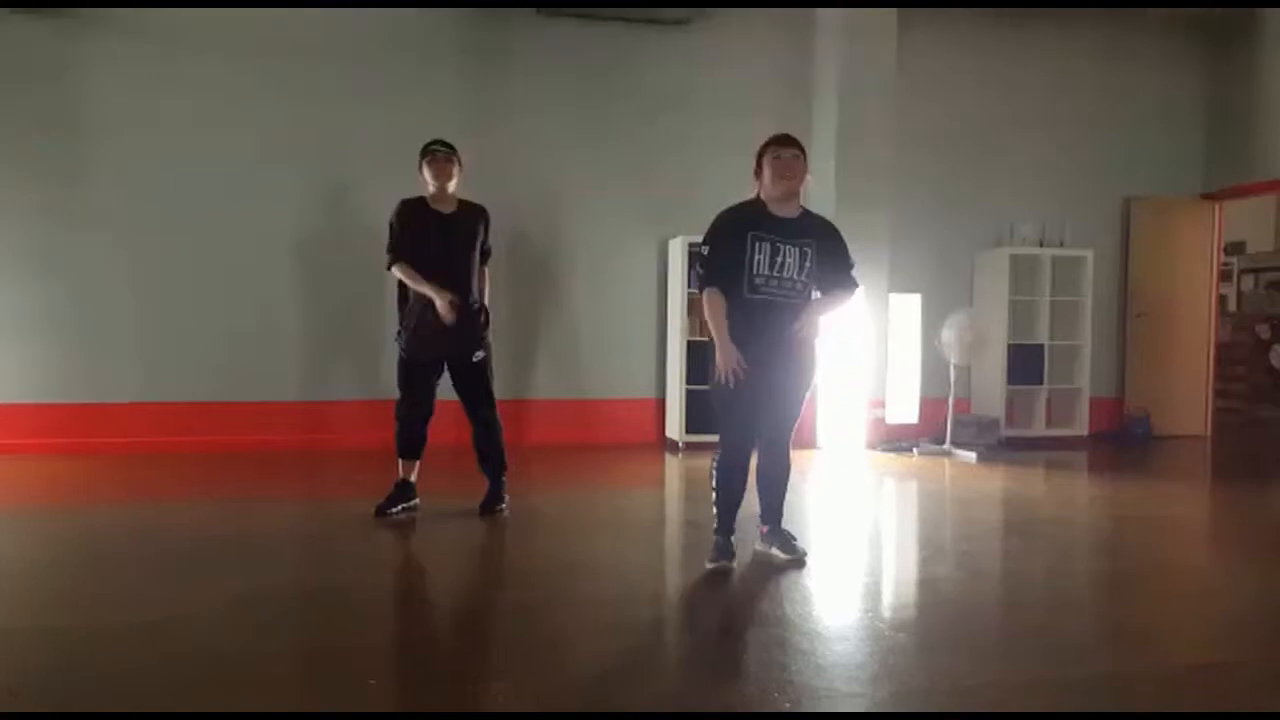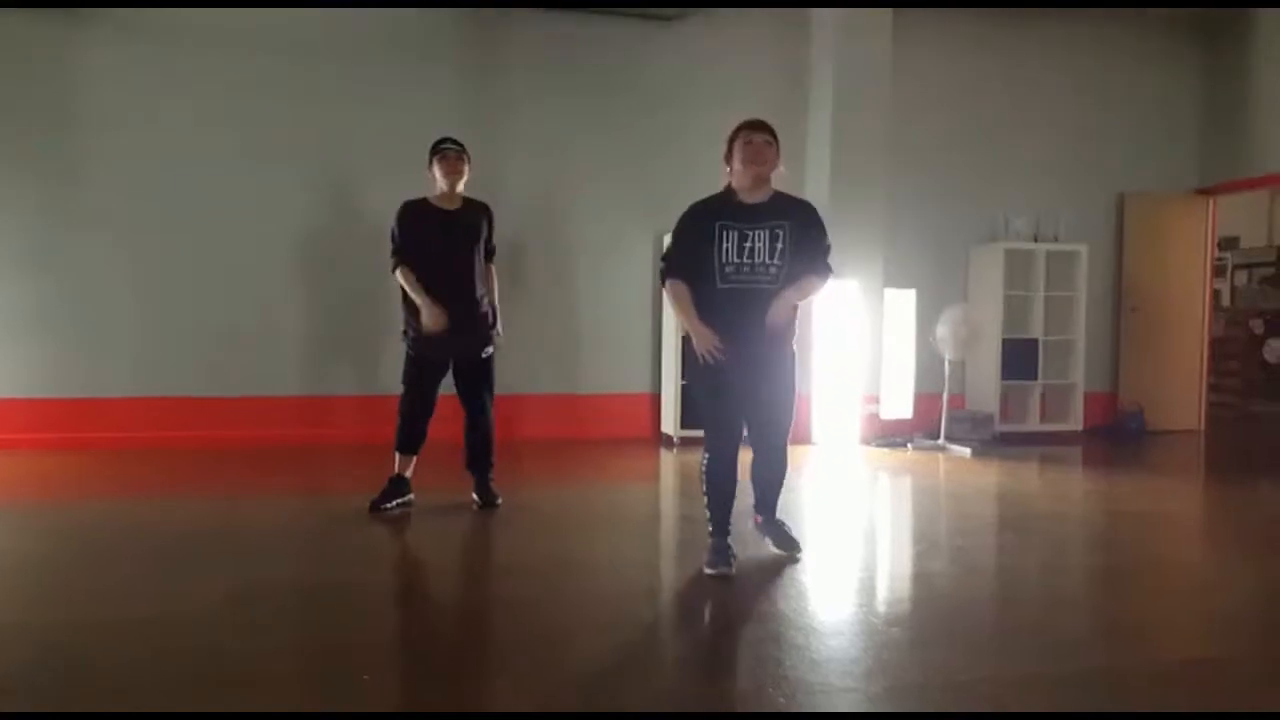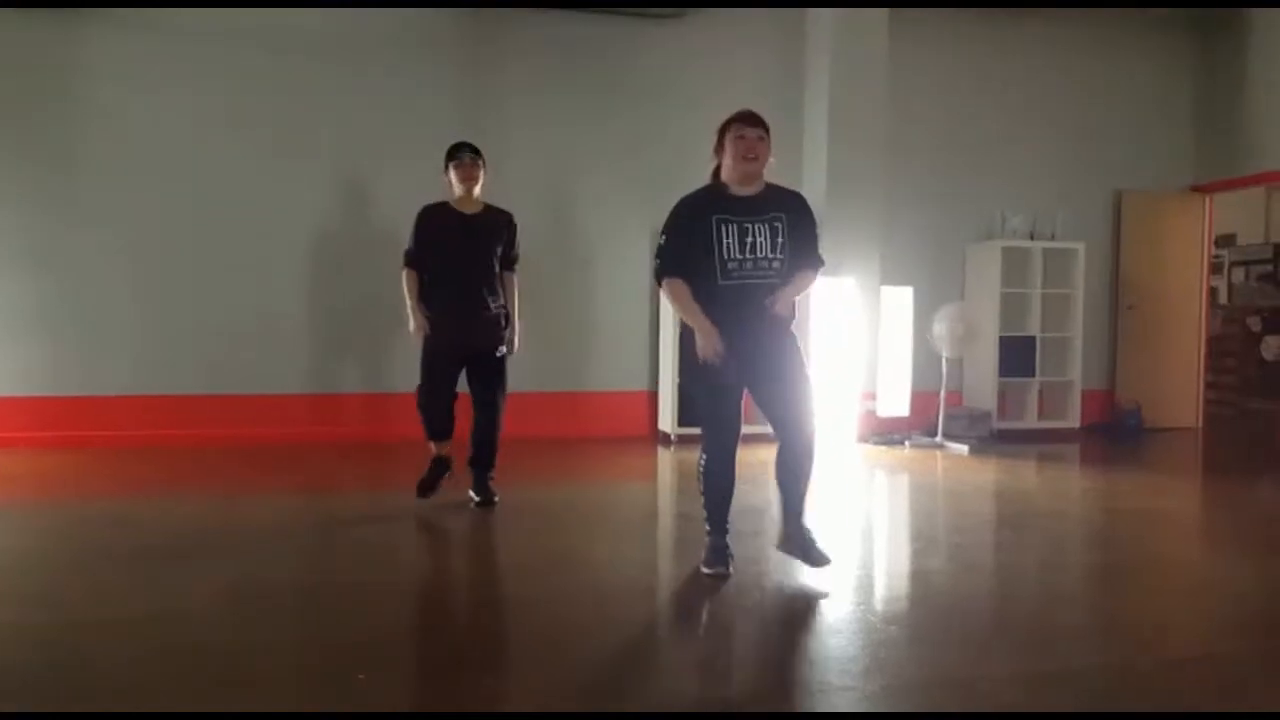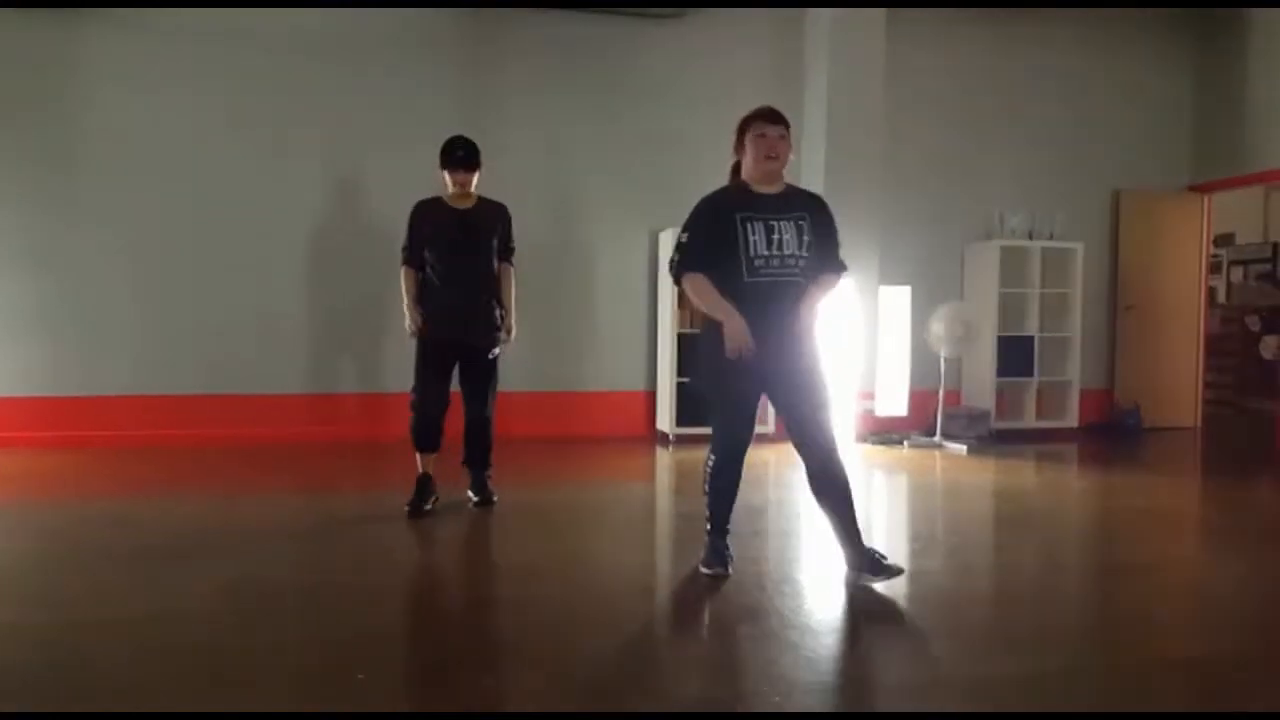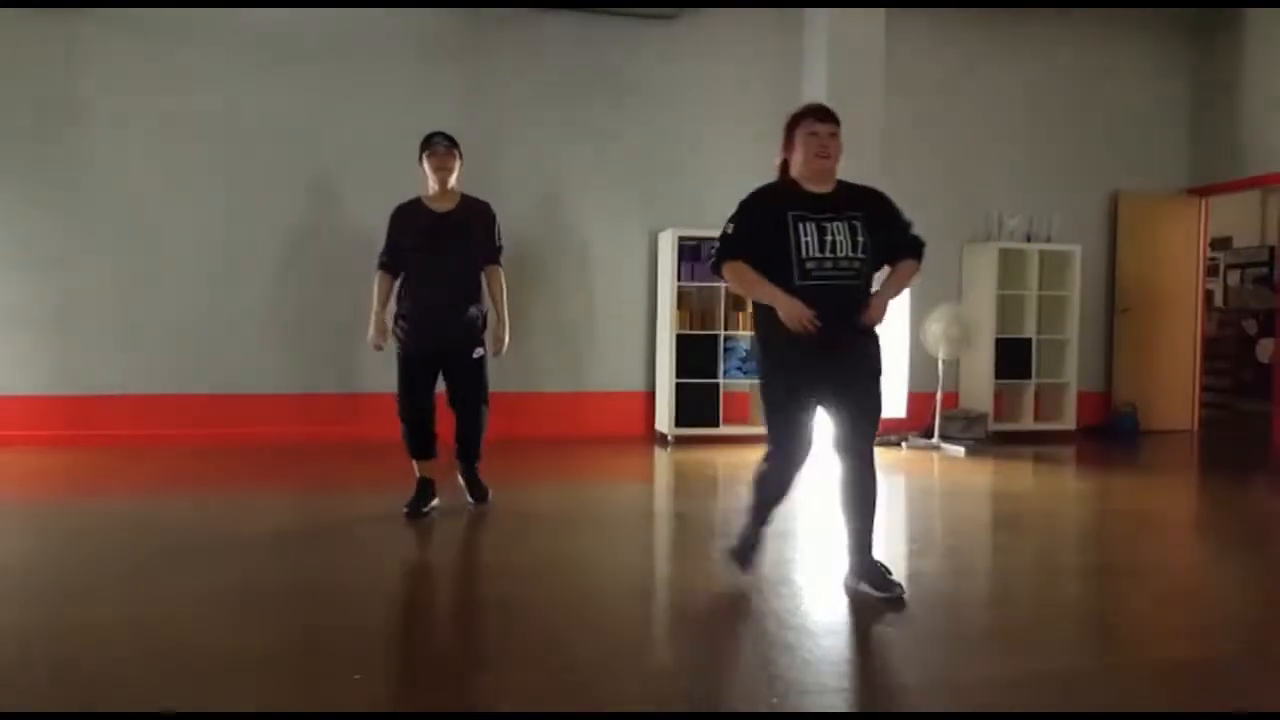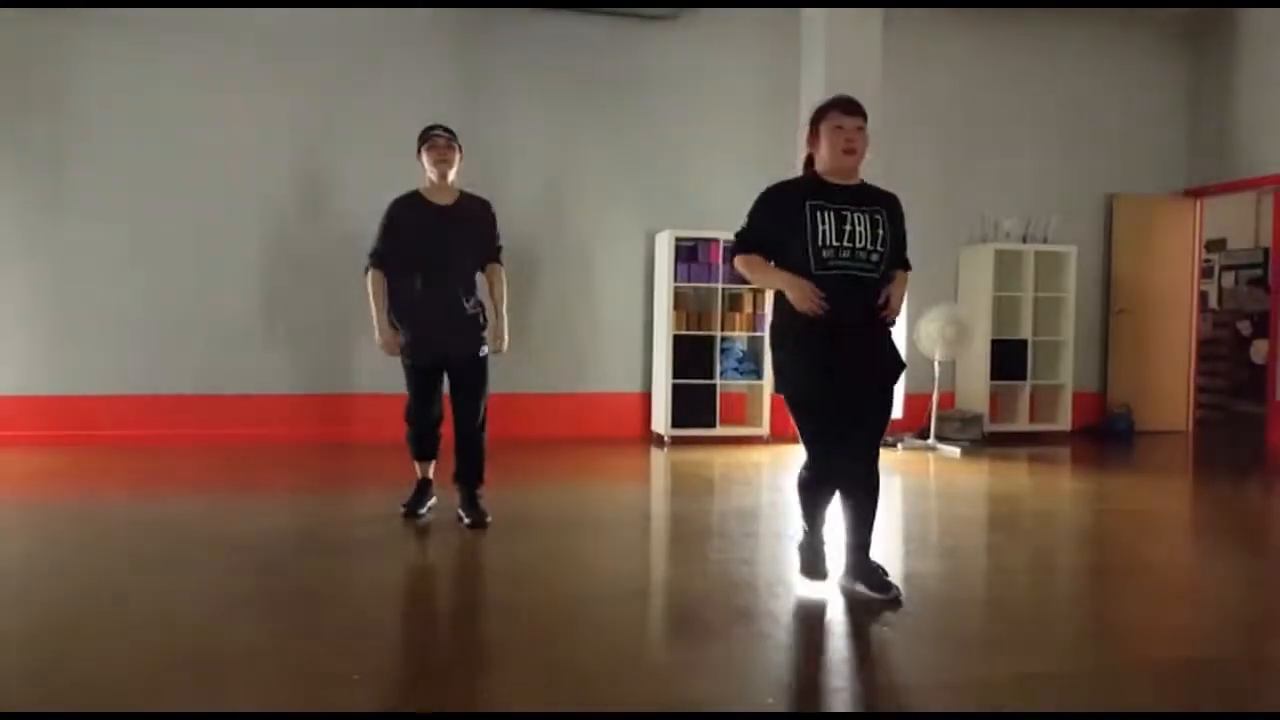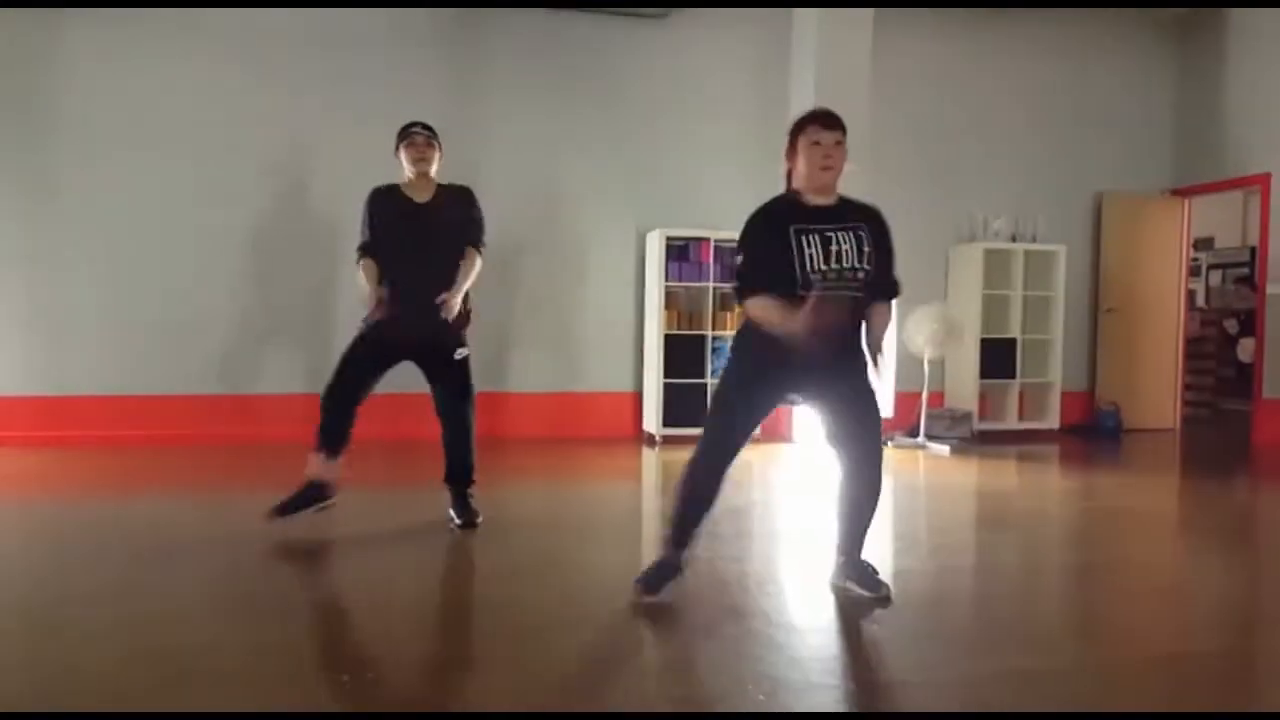
dt=0.3s
person 1, frame 1
left shoulder: (823, 232)
right shoulder: (733, 222)
left elbow: (844, 286)
right elbow: (710, 285)
left wrist: (815, 311)
right wrist: (722, 344)
left hip: (793, 353)
right hip: (742, 352)
left knee: (778, 442)
right knee: (735, 444)
left ankle: (771, 528)
right ankle: (723, 536)
person 1, frame 2
left shoulder: (800, 214)
right shoulder: (702, 215)
left elbow: (820, 270)
right elbow: (674, 275)
left wrist: (788, 296)
right wrist: (694, 326)
left hip: (772, 346)
right hip: (716, 347)
left knee: (773, 441)
right knee: (721, 444)
left ankle: (767, 516)
right ankle: (719, 540)
person 1, frame 3
left shoulder: (791, 206)
right shoulder: (693, 209)
left elbow: (810, 263)
right elbow: (669, 274)
left wrist: (789, 293)
right wrist: (700, 327)
left hip: (774, 340)
right hip: (715, 344)
left knee: (799, 434)
right knee: (719, 443)
left ankle: (793, 527)
right ankle: (717, 539)
person 1, frame 4
left shoulder: (812, 208)
right shoulder: (716, 209)
left elbow: (829, 269)
right elbow: (686, 272)
left wrist: (807, 302)
right wrist: (727, 316)
left hip: (793, 346)
right hip: (733, 350)
left knee: (819, 447)
right knee: (729, 447)
left ankle: (856, 551)
right ankle: (716, 541)
person 1, frame 5
left shoulder: (870, 203)
right shoulder: (765, 204)
left elbow: (910, 254)
right elbow: (728, 263)
left wrist: (884, 295)
right wrist: (778, 299)
left hip: (854, 350)
right hip: (787, 352)
left knee: (858, 455)
right knee: (788, 451)
left ankle: (862, 562)
right ankle: (753, 529)
person 1, frame 6
left shoulder: (885, 204)
right shoulder: (786, 197)
left elbow: (896, 267)
right elbow: (742, 256)
left wrist: (897, 292)
right wrist: (786, 284)
left hip: (869, 351)
right hip: (803, 350)
left knee: (866, 456)
right knee: (827, 453)
left ankle: (858, 563)
right ankle: (811, 531)
person 1, frame 7
left shoulder: (868, 221)
right shoulder: (769, 221)
left elbow: (882, 291)
right elbow: (751, 294)
left wrist: (876, 337)
right wrist: (792, 323)
left hip: (838, 361)
right hip: (766, 356)
left knee: (866, 457)
right knee: (715, 449)
left ankle: (849, 560)
right ankle: (673, 554)
person 2, frame 1
left shoulder: (477, 215)
right shoulder: (407, 212)
right elbow: (396, 264)
left wrist: (483, 314)
right wrist: (434, 293)
left hip: (469, 329)
right hip: (420, 326)
left knee: (482, 406)
right knee: (411, 408)
left ankle: (497, 481)
right ankle: (406, 487)
person 2, frame 2
left shoulder: (482, 213)
right shoulder: (412, 213)
right elbow: (401, 268)
left wrist: (494, 316)
right wrist: (424, 304)
left hip: (476, 327)
right hip: (428, 328)
left knee: (479, 406)
right knee: (414, 403)
left ankle: (482, 480)
right ankle: (401, 483)
person 2, frame 3
left shoulder: (502, 221)
right shoulder: (431, 217)
left elbow: (508, 274)
right elbow: (411, 267)
left wrist: (513, 323)
right wrist: (414, 311)
left hip: (490, 328)
right hip: (442, 326)
left knee: (490, 404)
right knee: (433, 395)
left ankle: (481, 477)
right ankle: (440, 457)
person 2, frame 4
left shoulder: (497, 214)
right shoulder: (424, 212)
left elbow: (504, 266)
right elbow: (410, 265)
left wrist: (509, 313)
right wrist: (410, 308)
left hip: (482, 324)
right hip: (435, 324)
left knee: (480, 404)
right knee: (426, 400)
left ankle: (479, 477)
right ankle: (425, 481)
person 2, frame 5
left shoulder: (480, 213)
right shoulder: (405, 215)
left elbow: (492, 268)
right elbow: (387, 270)
left wrist: (501, 320)
right wrist: (377, 319)
left hip: (466, 329)
right hip: (415, 330)
left knee: (472, 403)
right knee: (413, 407)
left ankle: (469, 468)
right ankle: (425, 484)
person 2, frame 6
left shoulder: (480, 211)
right shoulder: (402, 210)
left elbow: (494, 267)
right elbow: (377, 267)
left wrist: (501, 321)
right wrist: (382, 324)
left hip: (468, 330)
right hip: (416, 331)
left knee: (471, 413)
right knee: (423, 412)
left ankle: (470, 495)
right ankle: (424, 487)
person 2, frame 7
left shoulder: (462, 200)
right shoulder: (380, 200)
left elbow: (473, 251)
right elbow: (368, 253)
left wrist: (459, 292)
right wrist: (372, 290)
left hip: (440, 326)
right hip: (387, 321)
left knee: (457, 410)
right knee: (338, 395)
left ankle: (460, 495)
right ankle: (319, 484)
